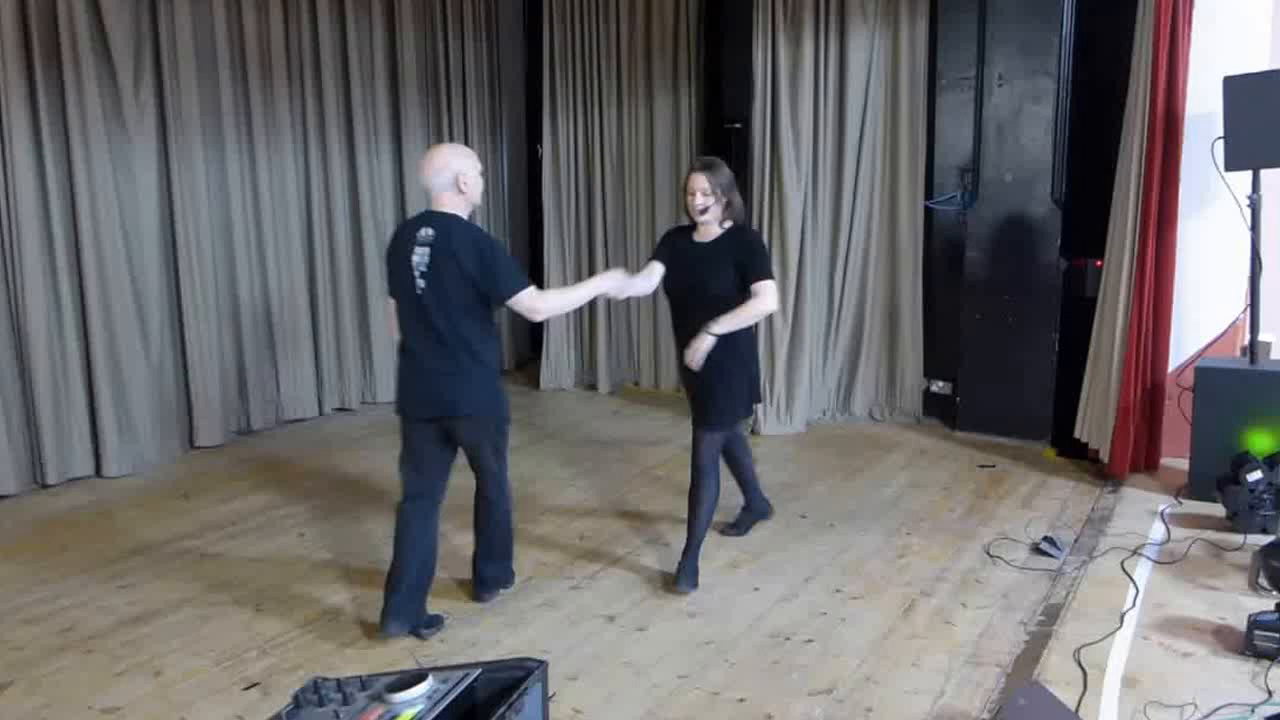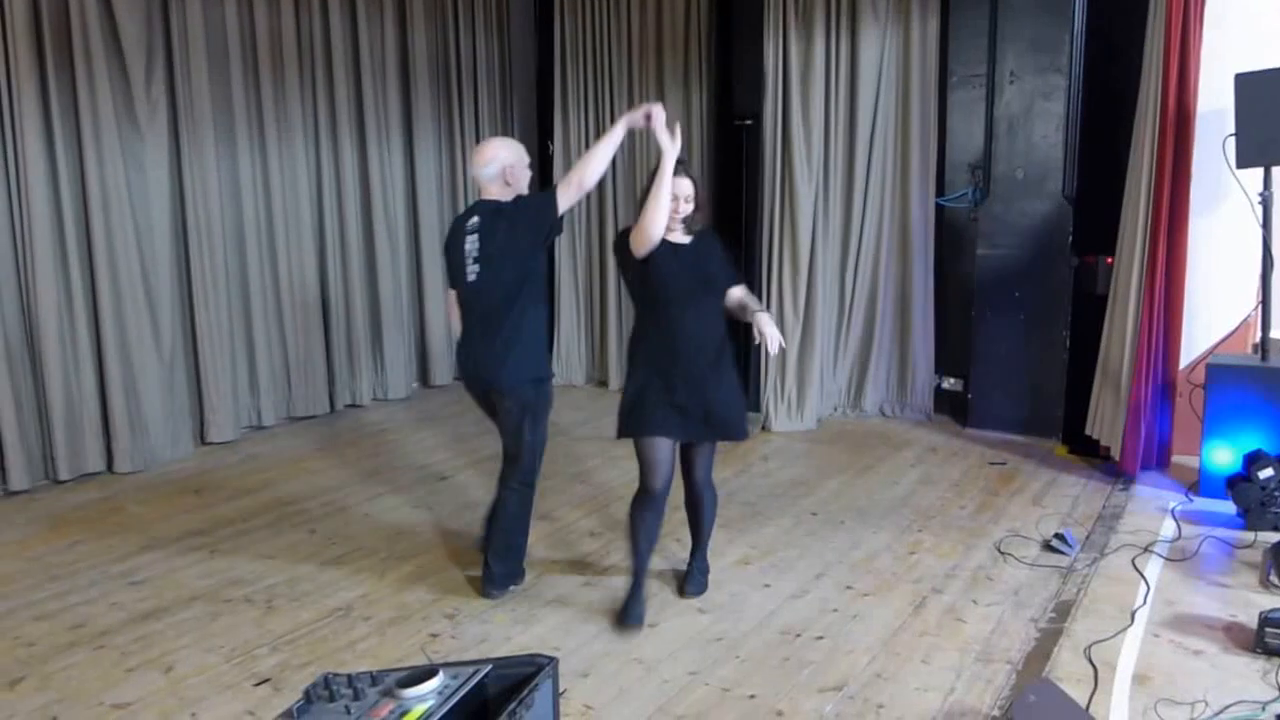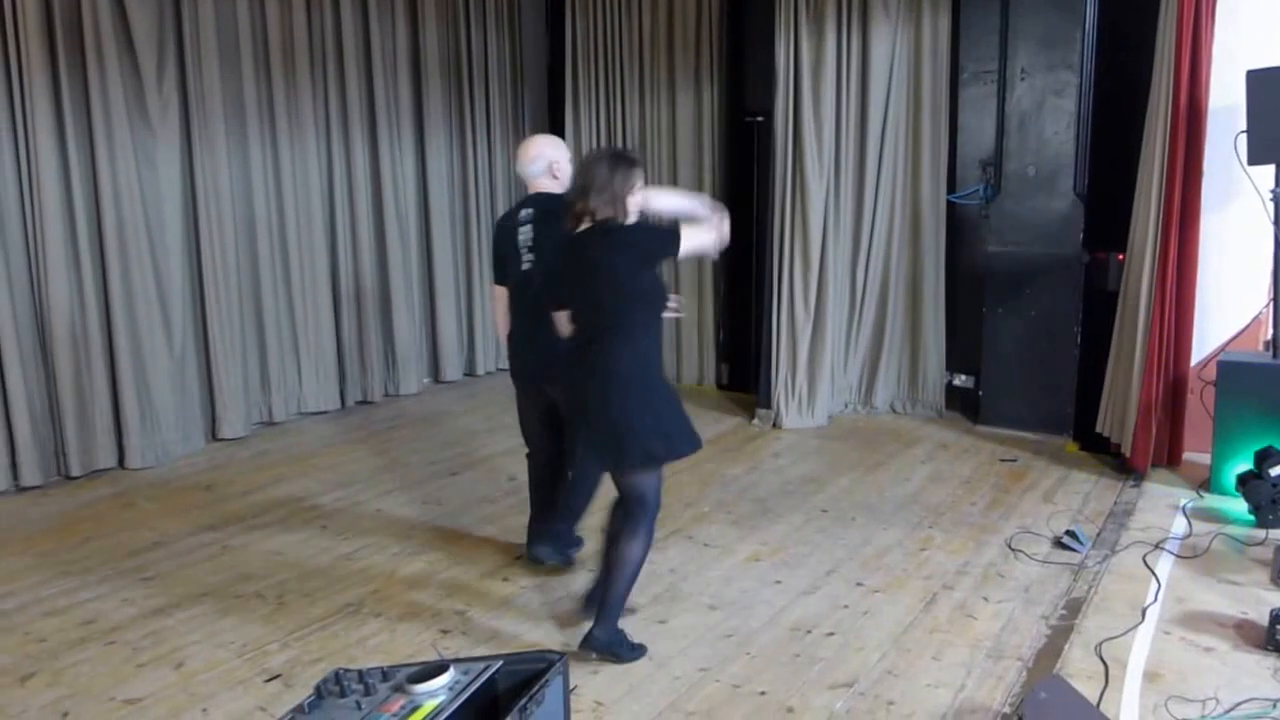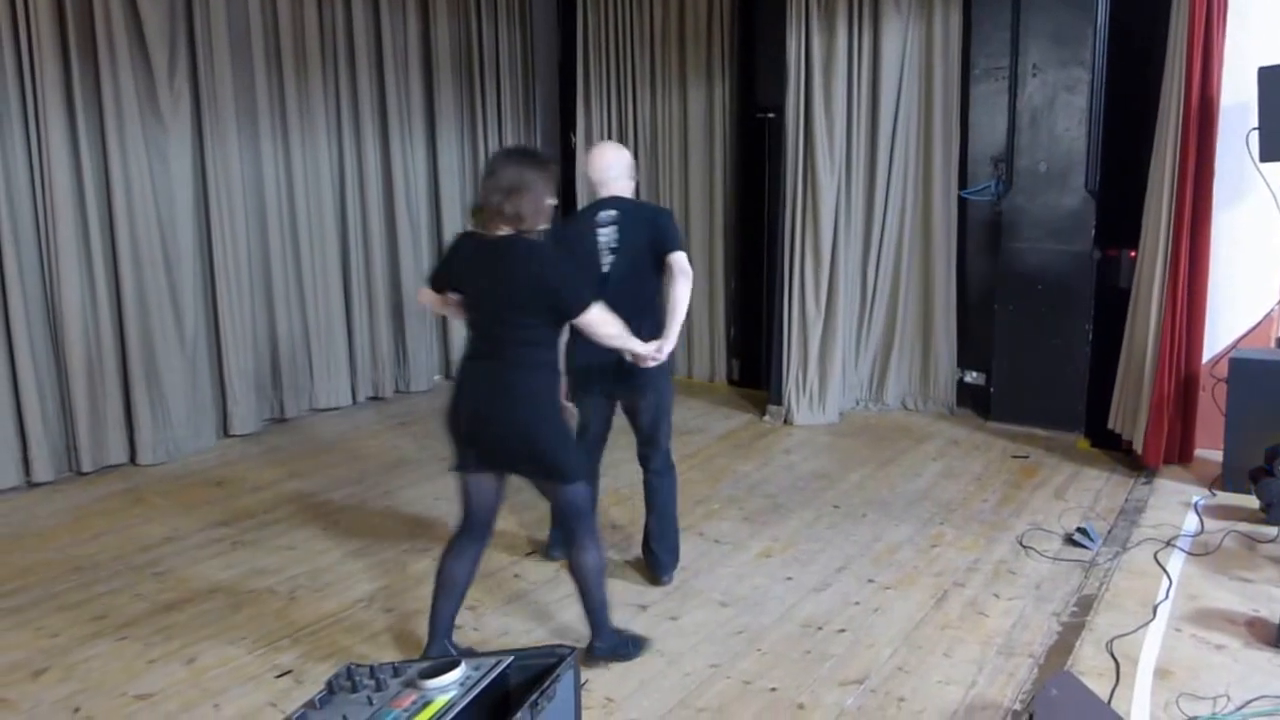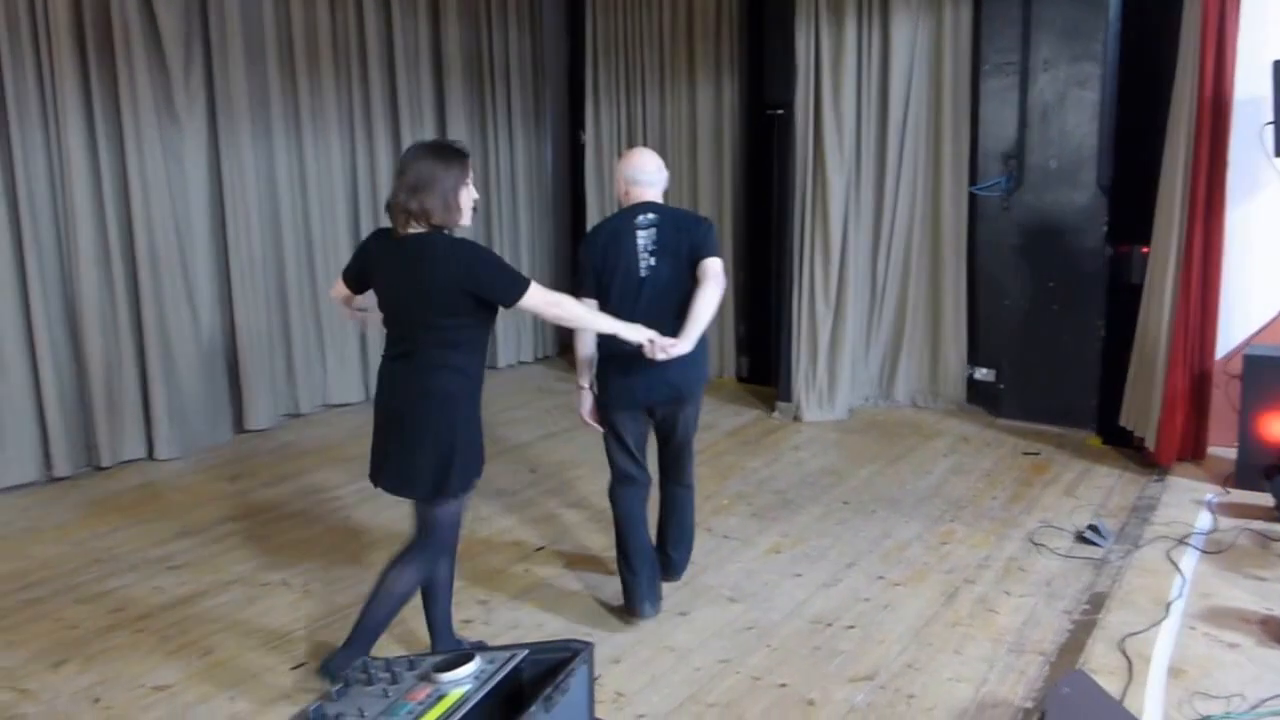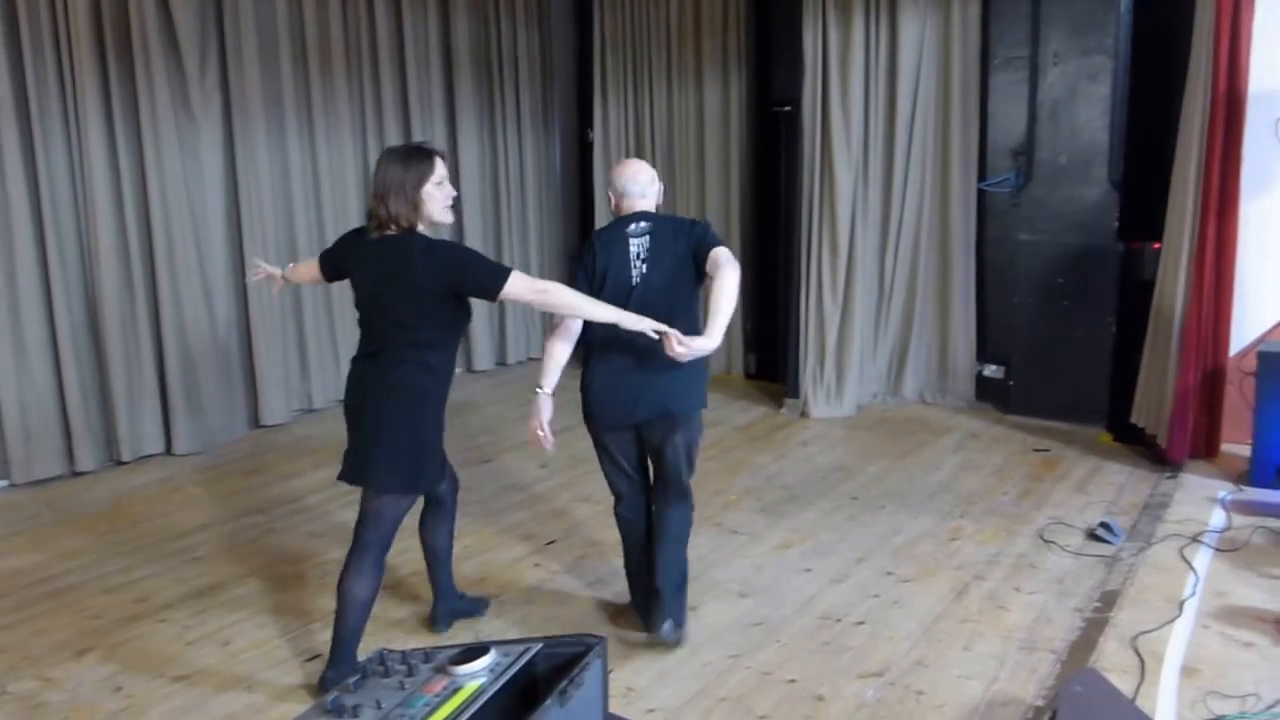
dt=0.4s
person 1, frame 1
left shoulder: (742, 242)
right shoulder: (673, 242)
left elbow: (766, 300)
right elbow: (648, 282)
left wrist: (710, 332)
right wrist: (620, 284)
left hip: (725, 364)
right hip: (694, 362)
left knee: (703, 457)
right knee: (727, 434)
left ankle: (689, 558)
right ankle: (756, 503)
person 1, frame 2
left shoulder: (709, 245)
right shoulder: (632, 243)
left elbow: (734, 295)
right elbow: (650, 233)
left wrist: (756, 314)
right wrist: (666, 159)
left hip: (709, 376)
right hip: (656, 379)
left knee: (697, 475)
right knee: (654, 487)
left ankle: (699, 560)
right ankle: (636, 584)
person 1, frame 3
left shoulder: (570, 251)
right shoulder: (628, 240)
left elbow: (566, 326)
right elbow: (714, 230)
right wrist: (707, 209)
left hip: (591, 386)
right hip: (627, 389)
left knee: (635, 491)
right knee: (644, 507)
left ankle: (601, 590)
right ankle: (604, 632)
person 1, frame 4
left shoulder: (465, 250)
right shoulder: (540, 261)
left elbow: (436, 299)
right elbow: (598, 324)
right wrist: (638, 346)
left hip: (474, 400)
right hip: (524, 406)
left knee: (474, 524)
right knee: (579, 514)
left ankle: (437, 644)
right ankle: (602, 635)
person 1, frame 5
left shoulder: (379, 246)
right shoulder: (463, 259)
left elbow: (342, 294)
right elbow: (550, 305)
right wrist: (625, 329)
left hip: (401, 400)
right hip: (441, 409)
left knee: (442, 524)
right knee: (432, 539)
left ankle: (444, 645)
right ankle: (350, 655)
person 1, frame 6
left shoulder: (361, 245)
right shoulder: (442, 259)
left elbow: (310, 270)
right elbow: (538, 293)
left wrist: (278, 273)
right wrist: (623, 316)
left hip: (373, 396)
right hip: (403, 406)
left knee: (443, 487)
right knee: (374, 537)
left ankle: (446, 600)
right ankle: (339, 666)
person 2, frame 1
left shoulder: (402, 239)
right shoulder: (475, 245)
right elbow: (536, 307)
right wrist: (597, 284)
left hip: (418, 393)
right hip: (474, 394)
left knee: (420, 496)
right knee: (492, 484)
left ankle: (401, 609)
right ankle: (491, 576)
person 2, frame 2
left shoulder: (460, 229)
right shoulder: (519, 220)
right elbow: (581, 180)
right wrist: (625, 122)
left hip: (476, 366)
right hip: (519, 369)
left knee: (519, 455)
right knee: (520, 465)
left ankle: (502, 546)
right ankle: (500, 573)
person 2, frame 3
left shoulder: (510, 222)
right shoulder: (569, 211)
left elbow: (502, 300)
left hip: (527, 358)
right hip: (568, 357)
left knee: (543, 452)
left ankle: (546, 538)
right ankle: (554, 539)
person 2, frame 4
left shoulder: (568, 231)
right shoulder: (657, 219)
right elbow: (681, 274)
left wrist: (565, 370)
right wrist: (669, 339)
left hip: (589, 365)
right hip: (647, 367)
left knee: (586, 450)
right knee: (656, 461)
left ankle: (564, 538)
right ankle: (661, 561)
person 2, frame 5
left shoulder: (600, 237)
right shoulder: (695, 227)
left elbow: (586, 319)
right elbow: (713, 279)
left wrist: (585, 386)
right wrist: (686, 339)
left hip: (621, 382)
right hip: (681, 376)
left knee: (628, 482)
right knee: (677, 471)
left ankle: (642, 592)
right ankle: (673, 561)
person 2, frame 6
left shoulder: (596, 246)
right shoulder: (692, 234)
left elbow: (569, 320)
right elbow: (725, 269)
left wrist: (544, 391)
right wrist: (712, 335)
left hip: (610, 398)
right hip: (674, 395)
left knee: (630, 502)
right knee: (673, 497)
left ankle: (649, 602)
right ankle: (665, 609)
